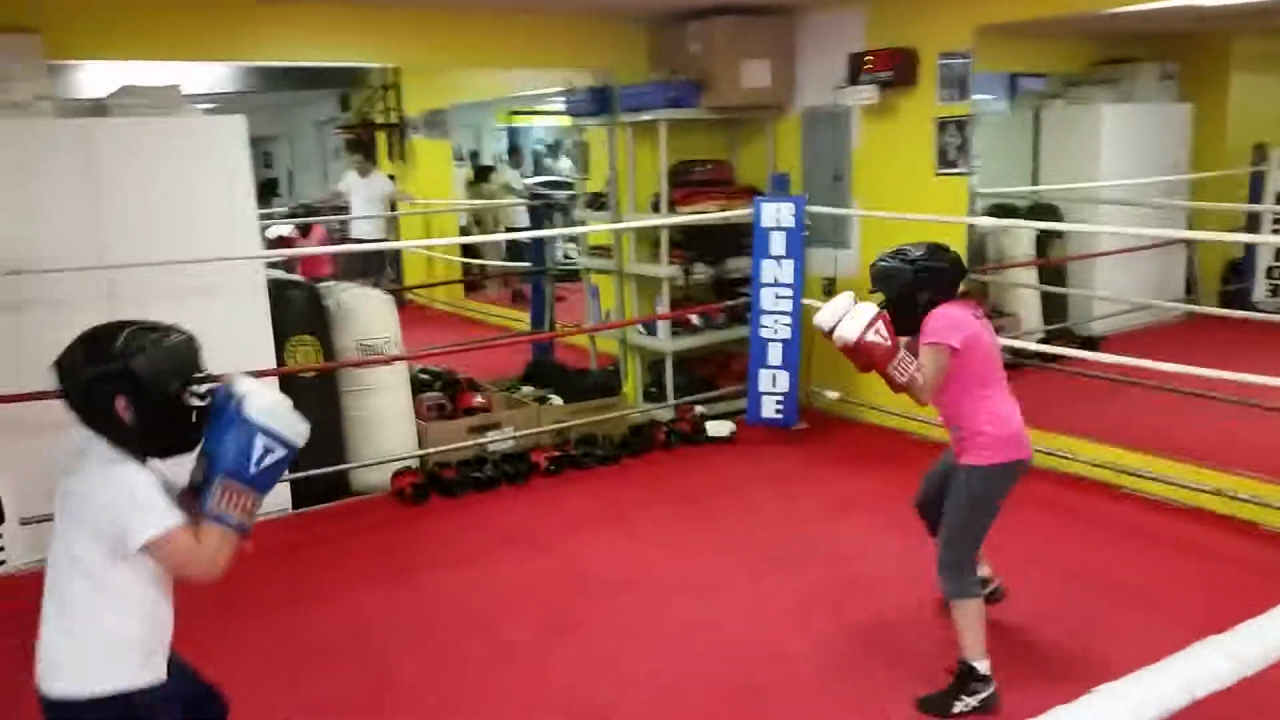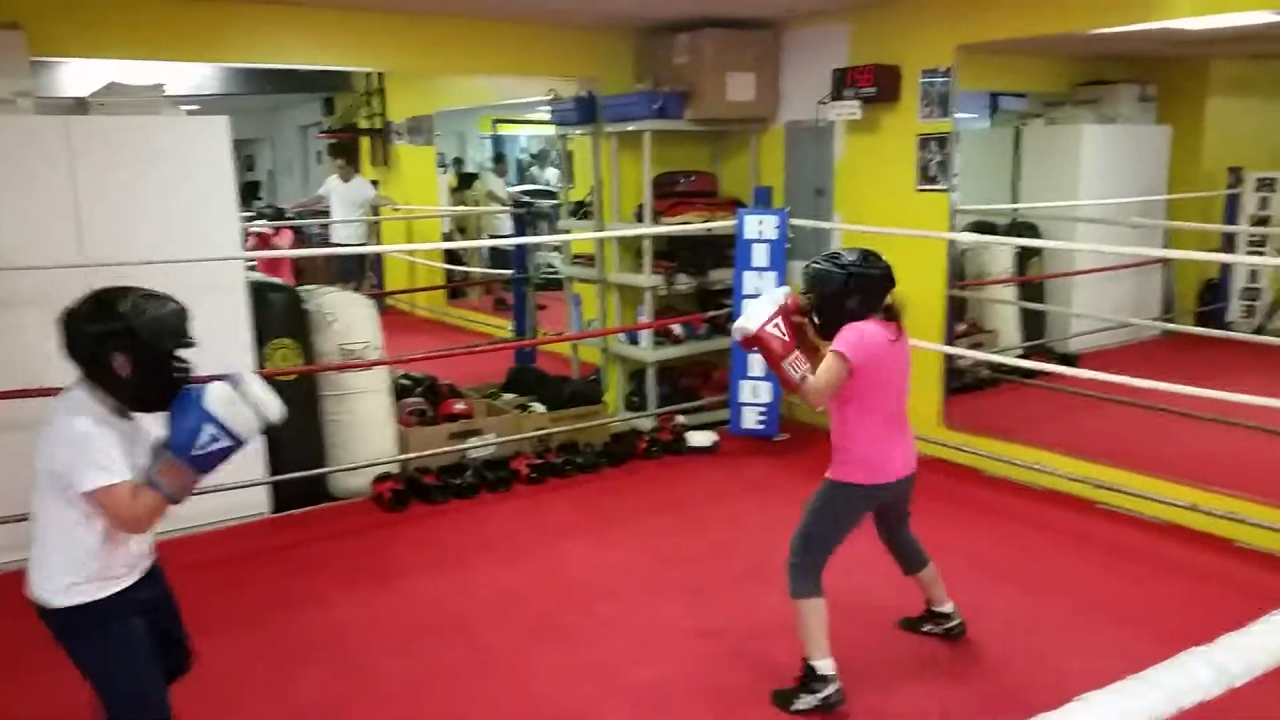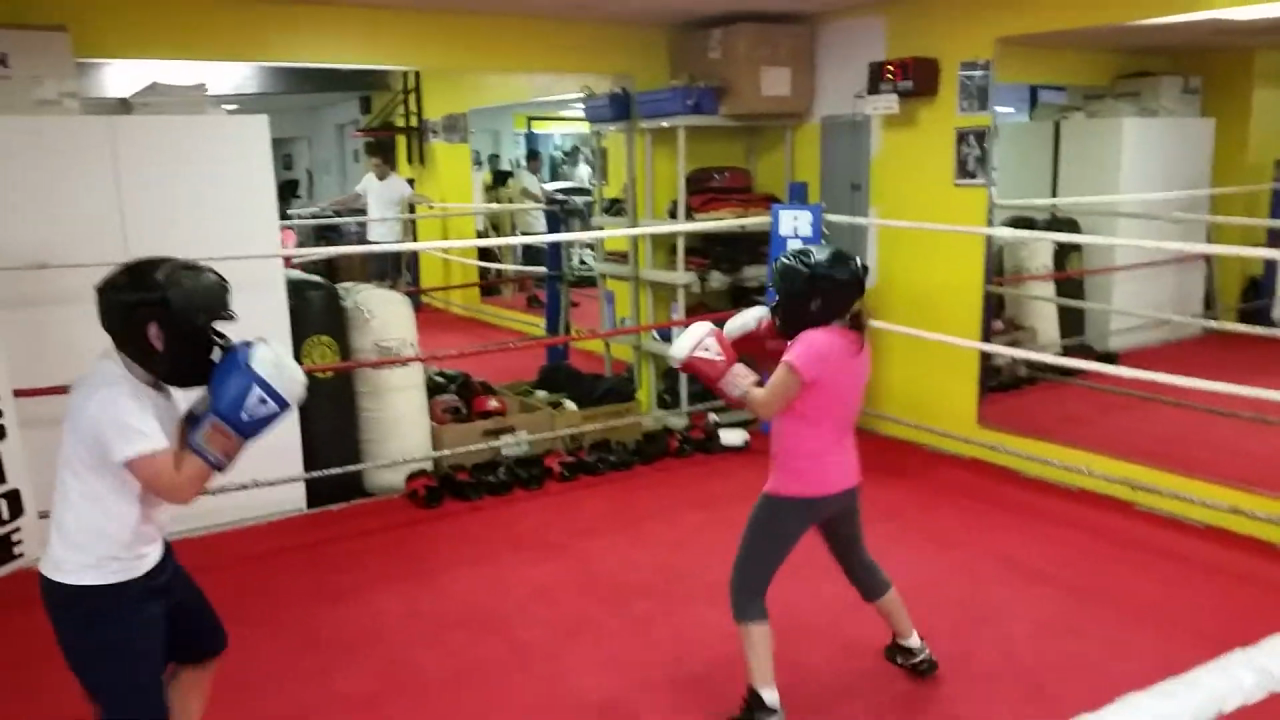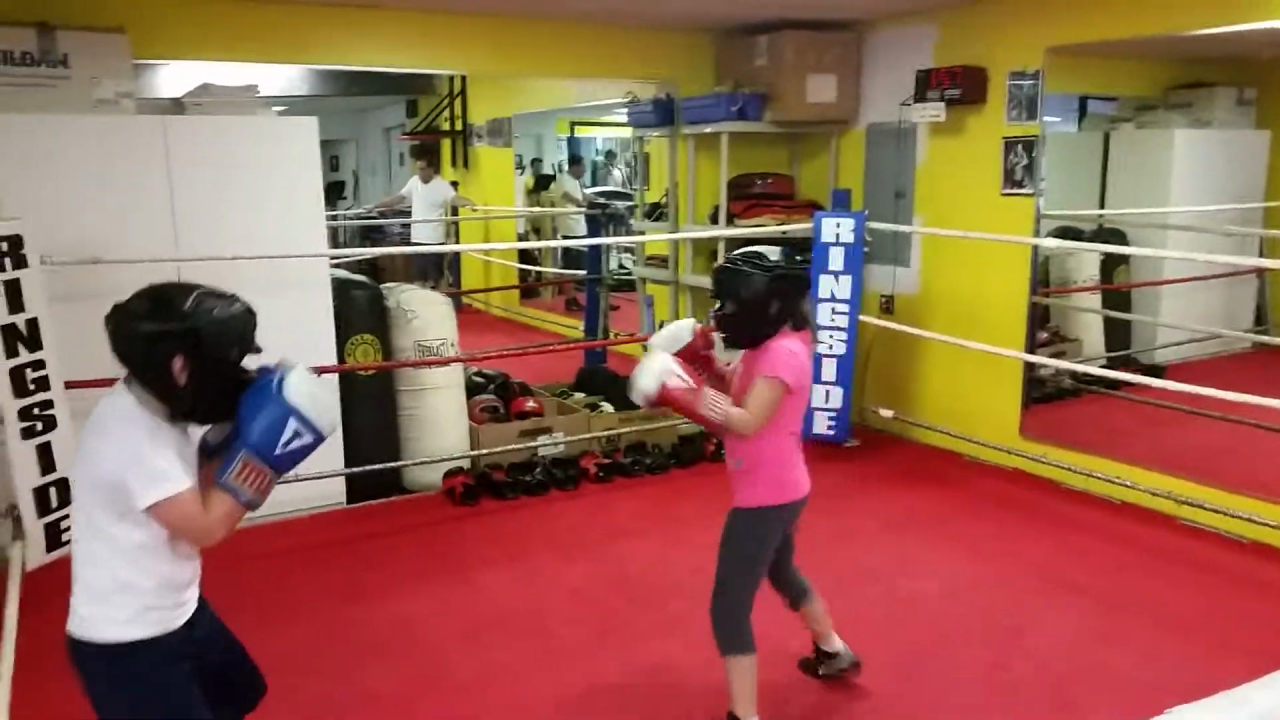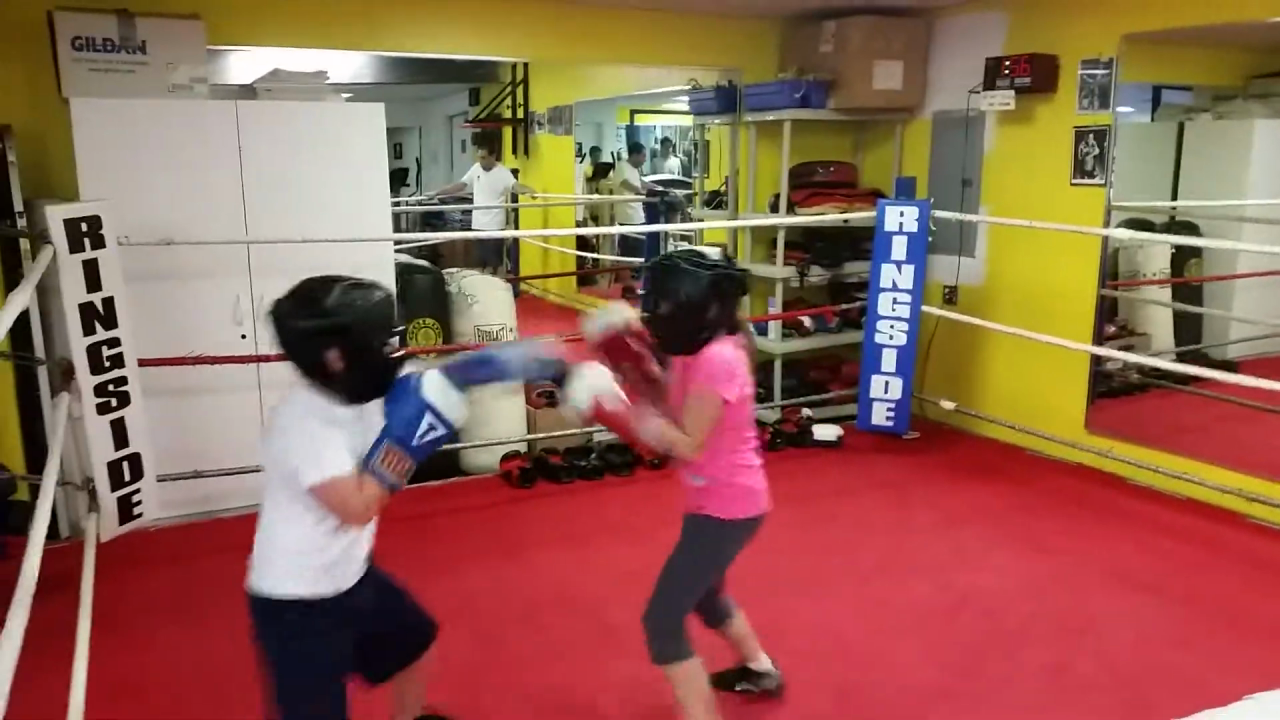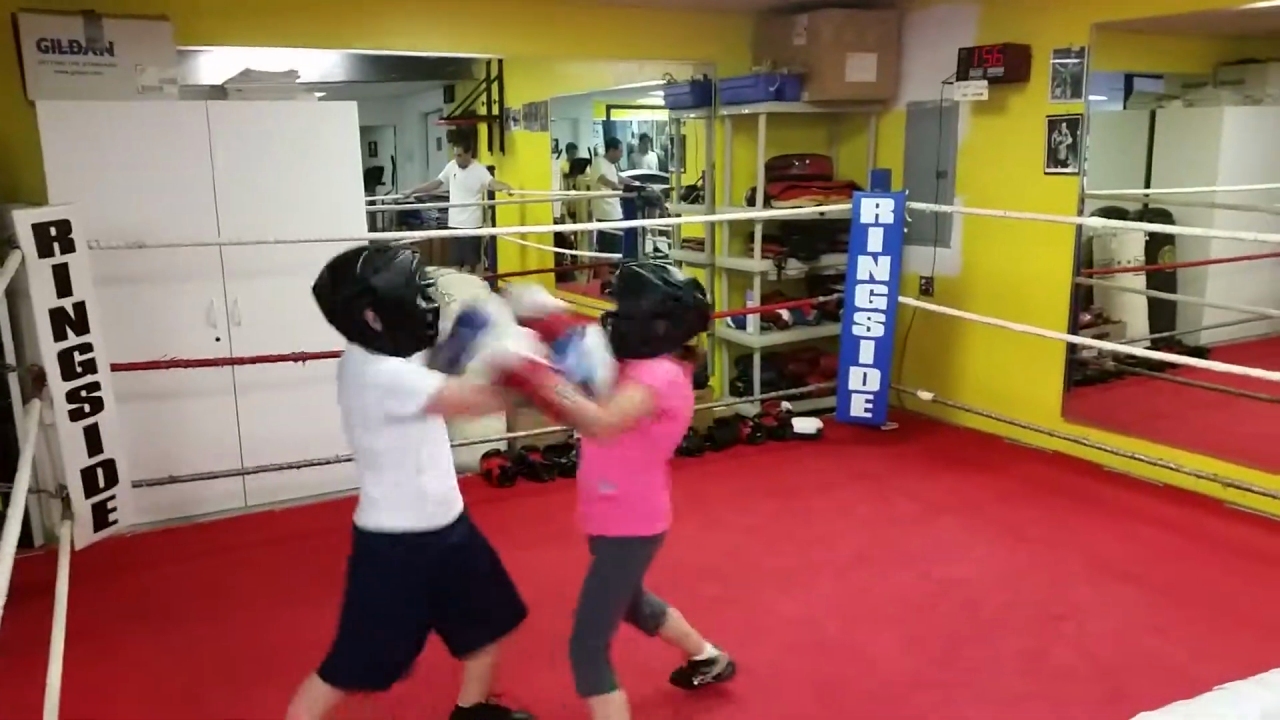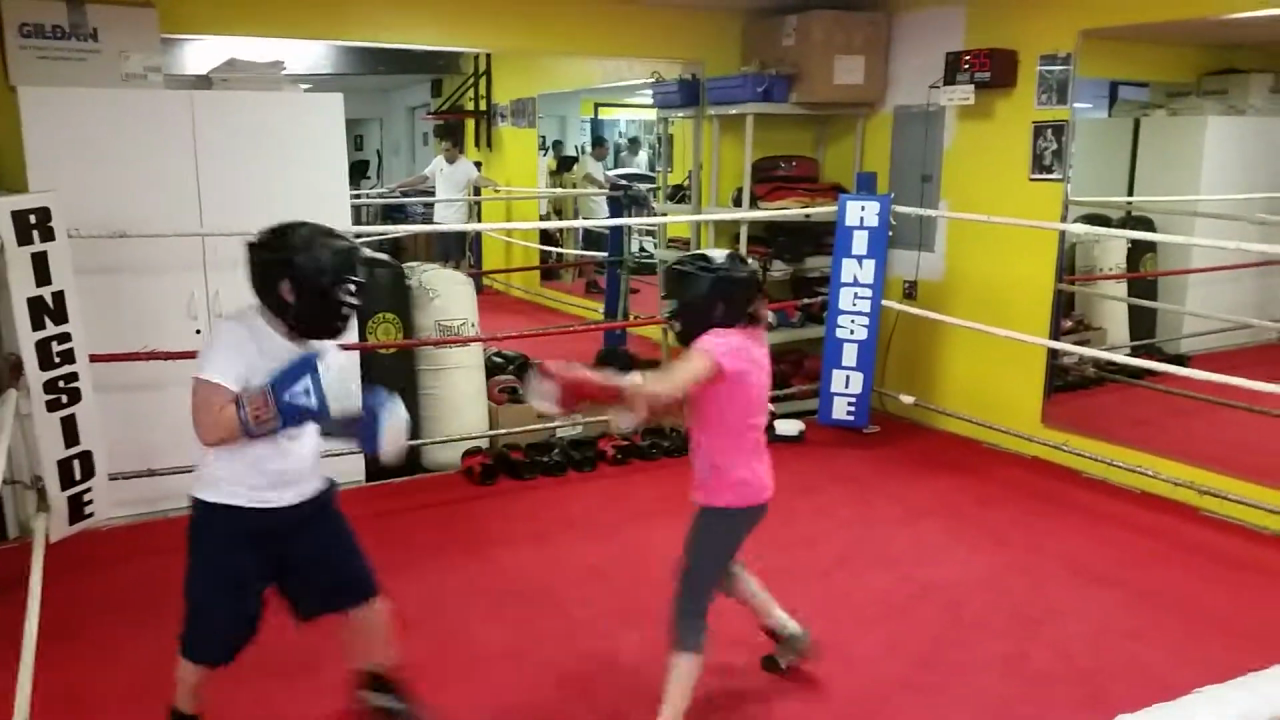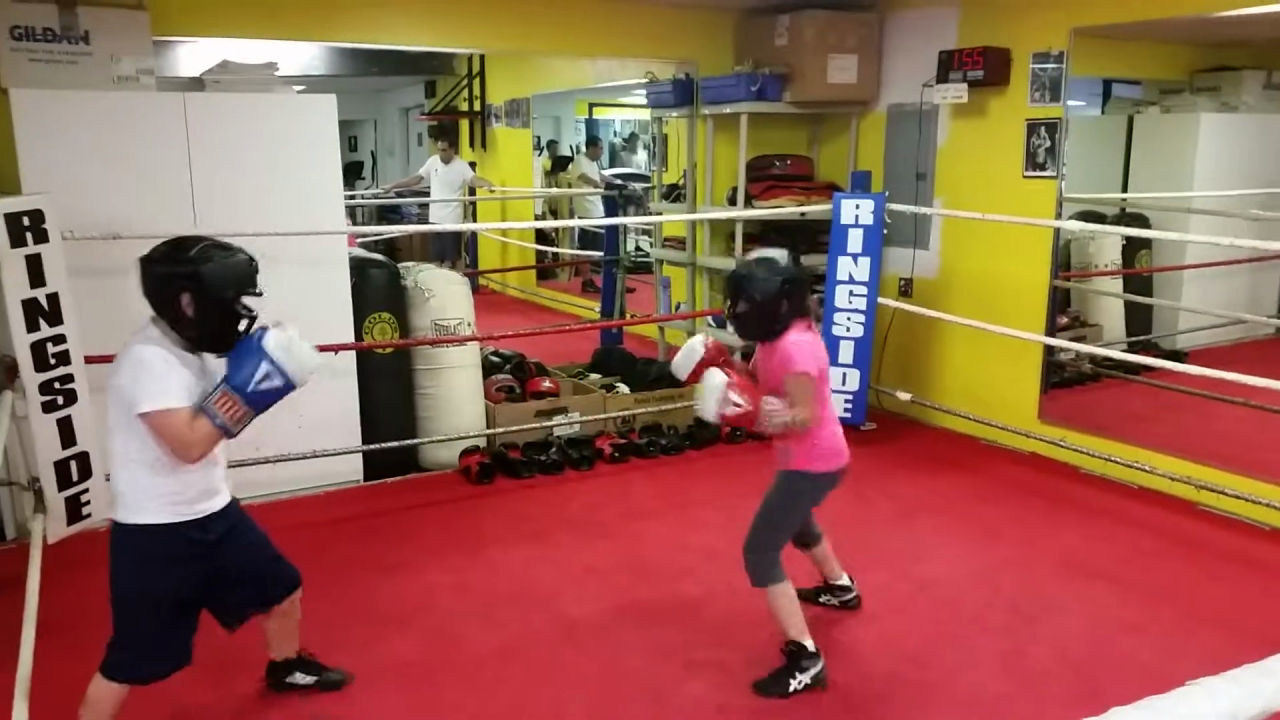
dt=0.5s
person 1, frame 1
left shoulder: (943, 319)
right shoulder: (953, 313)
left elbow: (923, 390)
right elbow: (903, 363)
left wrist: (879, 348)
right wrist: (860, 337)
left hip: (991, 452)
right hip: (983, 445)
left knee: (954, 557)
right knee: (929, 503)
left ankle: (978, 679)
right ankle: (982, 581)
person 1, frame 2
left shoulder: (856, 335)
right shoulder: (889, 329)
left elbow: (816, 394)
right elbow: (831, 375)
left wrist: (778, 350)
right wrist: (797, 332)
left hip: (858, 474)
right hip: (900, 466)
left knee: (803, 562)
right knee: (898, 536)
left ankle: (821, 678)
right ankle: (944, 613)
person 1, frame 3
left shoulder: (812, 346)
right shoulder: (855, 340)
left elbow: (764, 406)
left wrist: (720, 368)
right wrist: (769, 352)
left hip: (796, 488)
right hip: (842, 482)
left knee: (746, 584)
right knee: (858, 563)
right ankle: (914, 648)
person 1, frame 4
left shoulder: (781, 353)
right shoulder: (768, 344)
left elbow: (747, 423)
right elbow: (735, 392)
left wrist: (687, 394)
right wrist: (703, 361)
left hip: (764, 498)
right hip: (783, 490)
left knee: (728, 609)
right knee: (781, 572)
right ankle: (833, 651)
person 1, frame 5
left shoulder: (719, 364)
right shoulder: (688, 354)
left elbow: (684, 444)
right elbow: (670, 399)
left wrist: (616, 411)
right wrist: (633, 353)
left hip: (729, 508)
right hip: (726, 502)
left knee: (662, 619)
right knee: (704, 597)
right ankle: (759, 671)
person 1, frame 6
left shoulder: (659, 375)
right shoulder: (641, 363)
left elbow: (601, 423)
left wrist: (535, 379)
right wrist: (561, 331)
left hip: (628, 526)
right hip: (614, 519)
left knee: (588, 649)
right knee: (630, 603)
right ankle: (707, 658)
person 1, frame 7
left shoulder: (718, 346)
right shoulder: (748, 339)
left elbow: (664, 389)
right wrist: (648, 391)
left hip: (729, 494)
right hip: (746, 484)
left knee: (690, 606)
right knee: (714, 564)
right ankle: (787, 630)
person 1, frame 8
left shoulder: (795, 346)
right shoulder: (778, 336)
left elbow: (802, 419)
right elbow: (758, 379)
left wrist: (751, 410)
right wrist: (722, 369)
left hip: (814, 462)
right hip: (808, 459)
left knee: (760, 552)
right knee: (793, 521)
left ankle: (805, 658)
right ankle: (840, 586)
person 2, frame 1
left shoulder: (104, 453)
right shoulder: (119, 481)
left elbow: (177, 519)
right elbow: (203, 560)
left wrist: (218, 457)
right wrist: (239, 473)
left hip: (128, 665)
person 2, frame 2
left shoulder: (111, 406)
right shoulder: (81, 429)
left elbow: (144, 467)
right elbow: (135, 515)
left wrist: (198, 428)
right wrist: (192, 447)
left hip: (130, 576)
right hip: (86, 600)
left knee: (166, 664)
person 2, frame 3
left shoulder: (142, 379)
right shoulder: (114, 396)
left elbow: (175, 446)
right elbow: (179, 484)
left wrist: (224, 395)
right wrist: (232, 410)
left hip: (142, 562)
right hip: (93, 583)
left knee: (199, 646)
person 2, frame 4
left shoulder: (152, 410)
right shoulder: (130, 436)
left elbow: (193, 488)
right elbow: (205, 527)
left wrist: (235, 433)
right wrist: (261, 447)
left hip: (178, 614)
right hip: (128, 643)
person 2, frame 5
left shoulder: (351, 391)
right shoulder: (300, 418)
left elbow: (425, 386)
right elbow: (355, 508)
left wrist: (482, 364)
right wrist: (404, 437)
left hip: (347, 577)
right hip: (296, 601)
left knee: (411, 639)
person 2, frame 6
left shoulder: (382, 359)
right shoulder: (379, 374)
right elbow: (472, 401)
left hip: (444, 525)
right hip: (396, 542)
left knee: (495, 619)
right knee: (350, 669)
person 2, frame 7
left shoulder: (316, 340)
right shoulder: (233, 338)
right elbow: (210, 429)
left wrist: (360, 417)
right wrist: (282, 400)
left hip: (304, 502)
right hip: (231, 512)
left knee: (360, 594)
right knee: (212, 640)
left ankle: (375, 679)
person 2, frame 8
left shoulder: (188, 349)
right shoulder: (146, 360)
right elbow: (188, 445)
left wrist: (251, 384)
right wrist: (243, 388)
left hip: (212, 512)
right hip: (155, 534)
left knee: (280, 587)
right knee: (135, 659)
left ankle: (286, 665)
